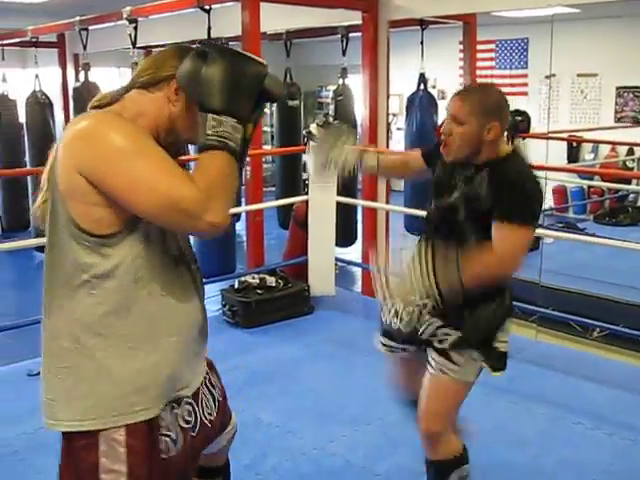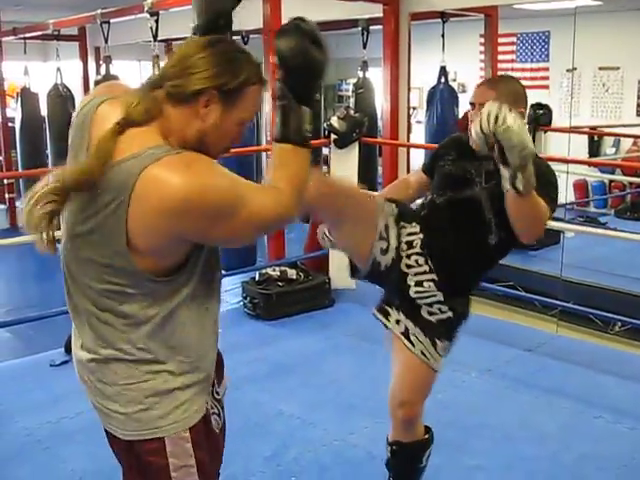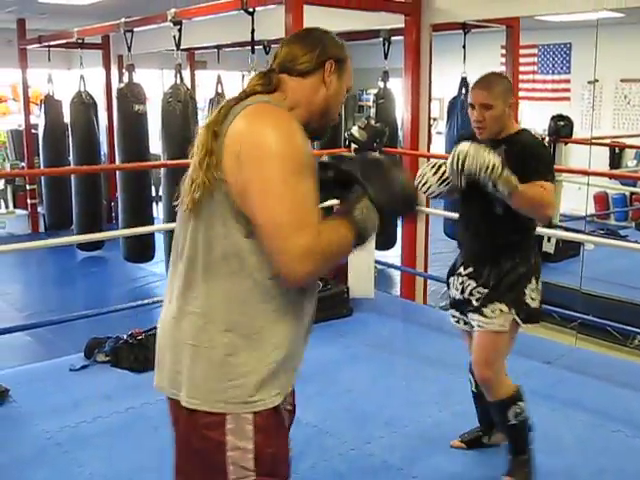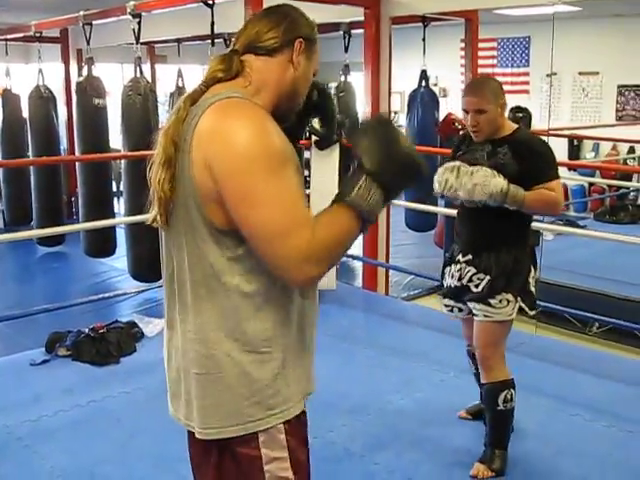
dt=0.7s
person 1, frame 1
left shoulder: (131, 143)
right shoulder: (99, 134)
left elbow: (190, 201)
right elbow: (208, 215)
left wrist: (237, 123)
right wrist: (223, 117)
right hip: (119, 392)
left knee: (214, 443)
person 1, frame 2
left shoulder: (103, 103)
right shoulder: (178, 186)
right elbow: (281, 205)
left wrist: (212, 30)
right wrist: (296, 101)
left hip: (130, 351)
right hip: (151, 383)
person 1, frame 3
left shoulder: (246, 117)
right shoulder: (271, 127)
right elbow: (300, 260)
right wrist: (367, 210)
left hip: (241, 357)
right hip: (227, 371)
person 1, frame 4
left shoulder: (200, 108)
right shoulder: (241, 126)
right elbow: (304, 259)
left wrist: (289, 125)
right wrist: (372, 184)
left hip: (222, 358)
right hip: (241, 376)
person 2, frame 1
left shoulder: (516, 181)
right shoulder: (450, 153)
left elbow: (506, 259)
right elbow: (405, 163)
left wrist: (438, 275)
right wrist: (356, 157)
left hip: (470, 310)
right hip: (417, 294)
left knee: (434, 426)
right knee: (410, 386)
right ankle: (450, 439)
person 2, frame 2
left shoulder: (535, 172)
right shoulder: (454, 148)
left elbow: (530, 231)
left wrist: (516, 163)
right wrist: (366, 206)
left hip: (444, 293)
right hip: (405, 243)
left knee: (405, 407)
right knee: (316, 189)
person 2, frame 3
left shoulder: (529, 149)
right shoulder: (472, 144)
left elbow: (544, 209)
right elbow: (454, 182)
left wrist: (496, 175)
right wrist: (441, 175)
left hip: (509, 271)
right hip: (469, 266)
left knee: (487, 369)
right knee: (482, 359)
right ankle: (491, 428)
person 2, frame 4
left shoulder: (529, 147)
right shoulder: (466, 141)
left elbow: (555, 202)
right elbow: (441, 182)
left wrist: (504, 192)
right wrist: (444, 180)
left hip: (504, 263)
right hip: (463, 256)
left knee: (488, 353)
right knee: (473, 343)
right ankle: (490, 402)
